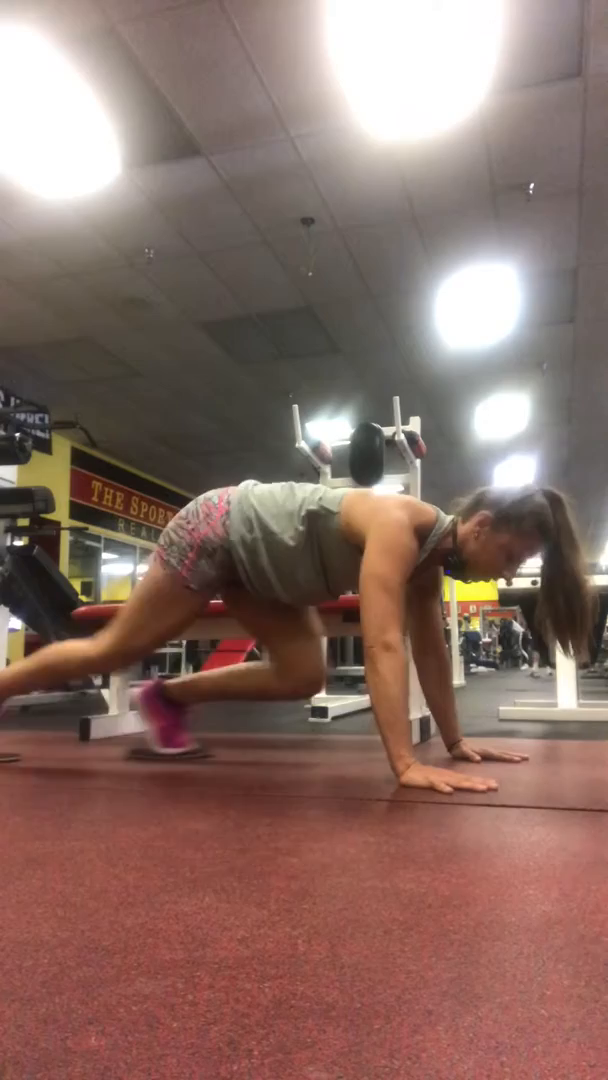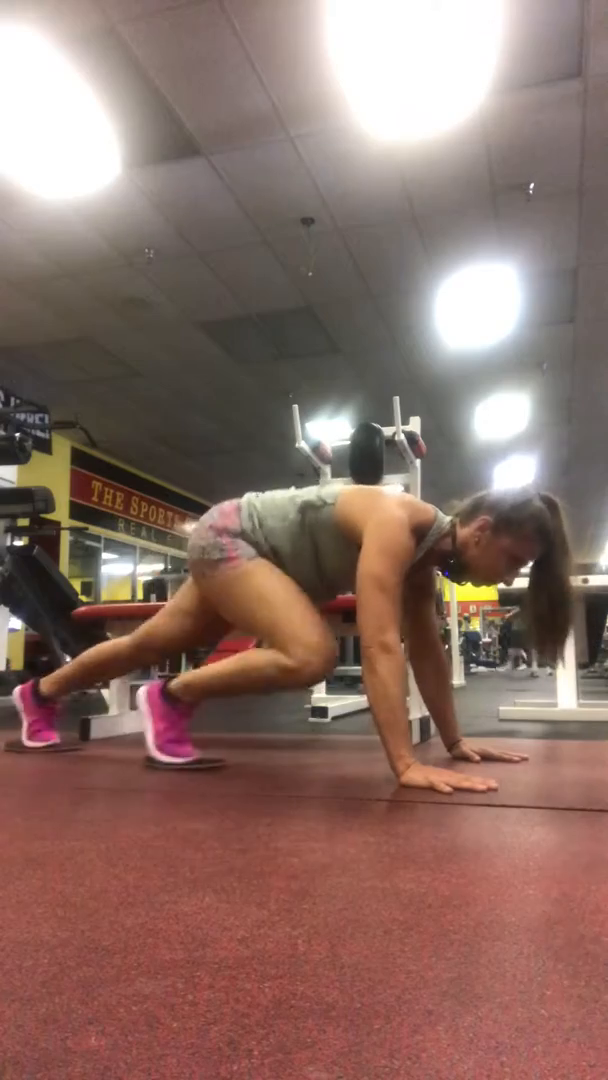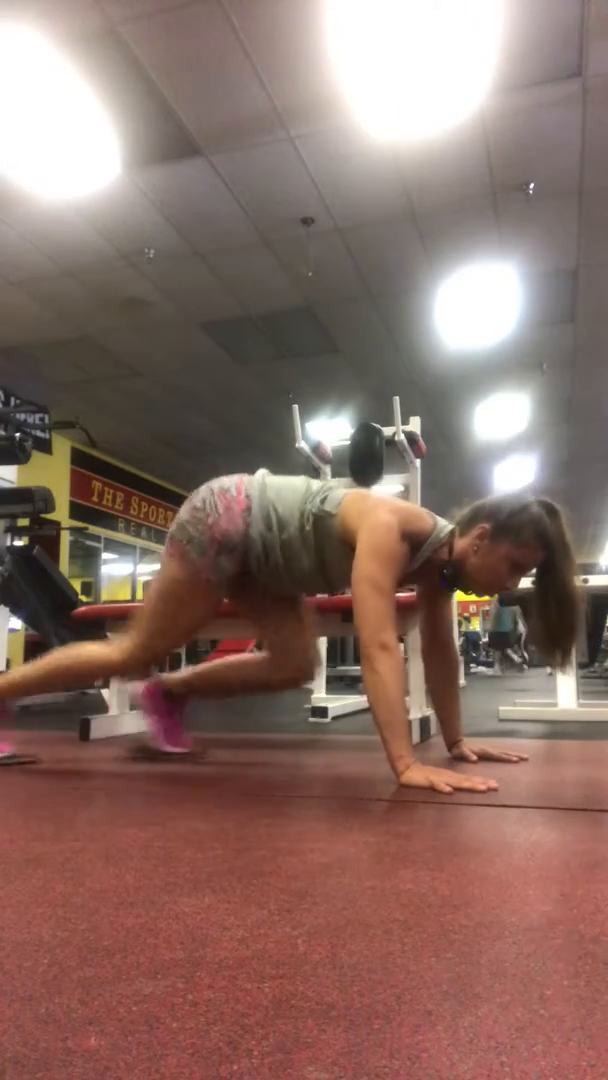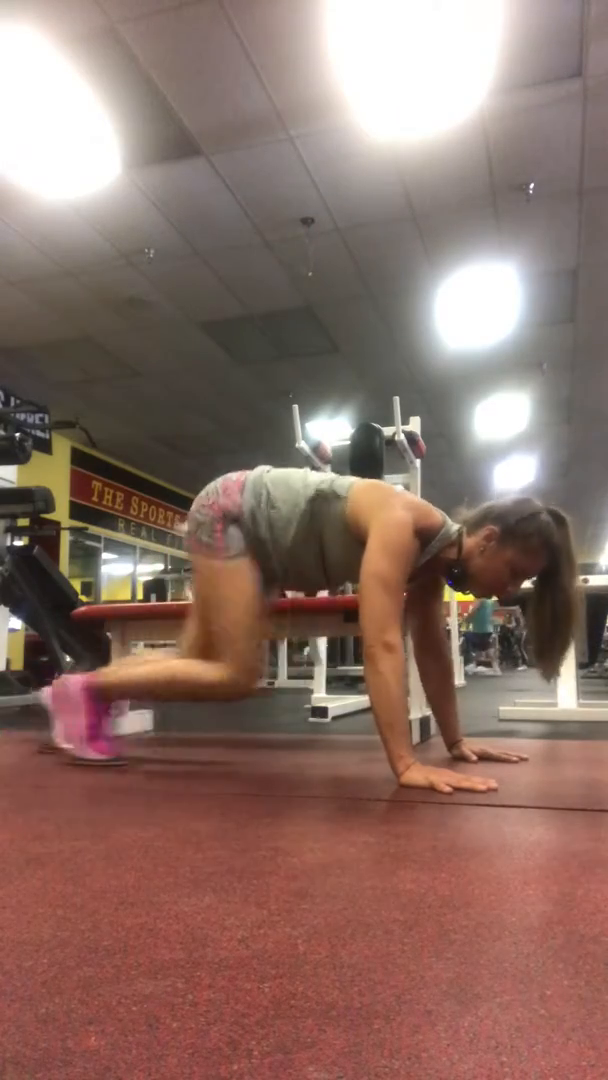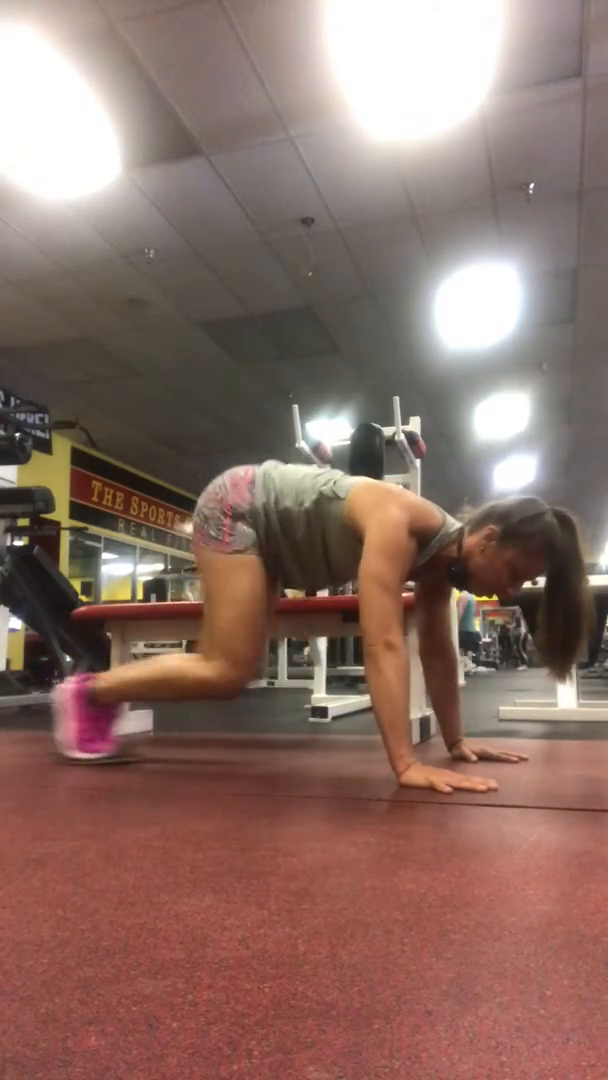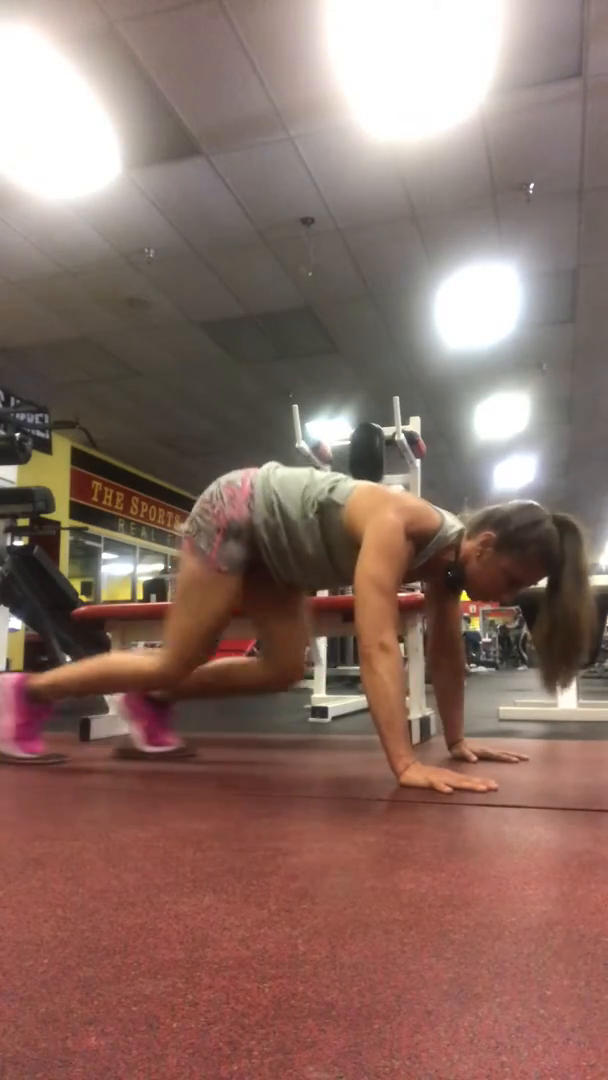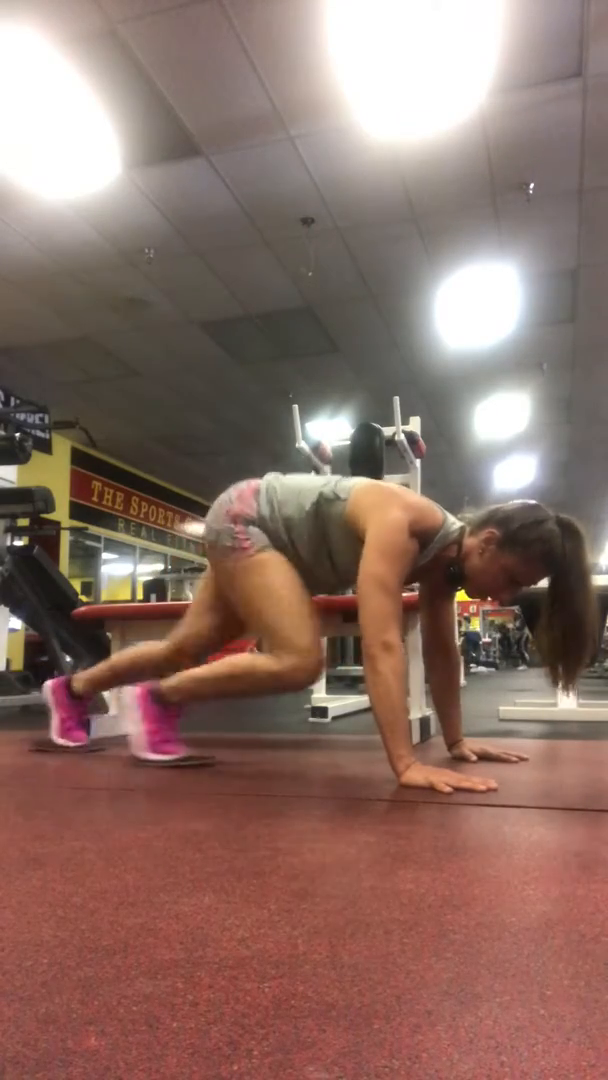
dt=0.4s
person 1, frame 1
left shoulder: (430, 550)
right shoulder: (398, 527)
left elbow: (429, 649)
right elbow: (383, 647)
left wrist: (455, 742)
right wrist: (405, 765)
left hip: (248, 556)
right hip: (212, 533)
left knee: (306, 675)
right knee: (112, 649)
left ankle: (167, 699)
person 1, frame 2
left shoulder: (427, 550)
right shoulder: (396, 526)
left elbow: (425, 648)
right elbow: (381, 647)
left wrist: (454, 741)
right wrist: (406, 765)
left hip: (249, 554)
right hip: (228, 535)
left knee: (147, 645)
right knee: (309, 656)
left ankle: (39, 696)
right ankle: (170, 699)
person 1, frame 3
left shoulder: (436, 559)
right shoulder: (390, 531)
left elbow: (440, 652)
right elbow: (379, 647)
left wrist: (456, 741)
right wrist: (407, 764)
left hip: (257, 545)
right hip: (225, 521)
left knee: (294, 666)
right knee: (132, 655)
left ankle: (166, 697)
person 1, frame 4
left shoulder: (437, 554)
right shoulder: (402, 527)
left elbow: (432, 649)
right elbow: (382, 646)
left wrist: (456, 741)
right wrist: (406, 764)
left hip: (263, 534)
right hip: (230, 510)
left knee: (201, 661)
right knee: (234, 674)
left ankle: (90, 691)
right ankle: (86, 689)
person 1, frame 5
left shoulder: (450, 548)
right shoulder: (398, 523)
left elbow: (438, 648)
right elbow: (383, 646)
left wrist: (457, 741)
right wrist: (407, 765)
left hip: (278, 534)
right hip: (236, 506)
left knee: (227, 663)
right knee: (226, 672)
left ankle: (97, 690)
right ankle: (88, 693)
person 1, frame 6
left shoulder: (449, 549)
right shoulder: (397, 531)
left elbow: (446, 650)
right elbow: (375, 646)
left wrist: (455, 742)
right wrist: (401, 764)
left hip: (270, 545)
right hip: (235, 515)
left knee: (286, 667)
right knee: (175, 661)
left ankle: (151, 699)
person 1, frame 7
left shoulder: (448, 552)
right shoulder: (401, 527)
left elbow: (441, 650)
right elbow: (382, 646)
left wrist: (454, 742)
right wrist: (406, 765)
left hip: (273, 538)
right hip: (243, 517)
left knee: (184, 650)
right knee: (297, 661)
left ankle: (72, 688)
right ankle: (159, 698)
